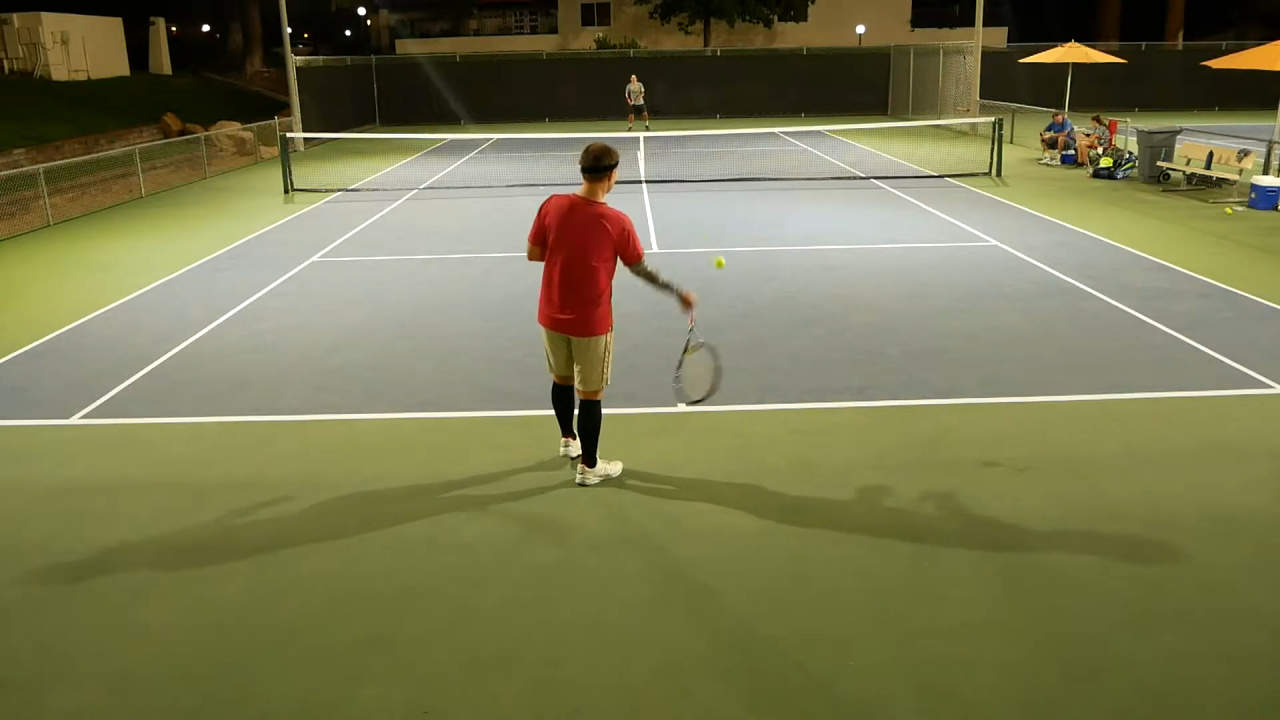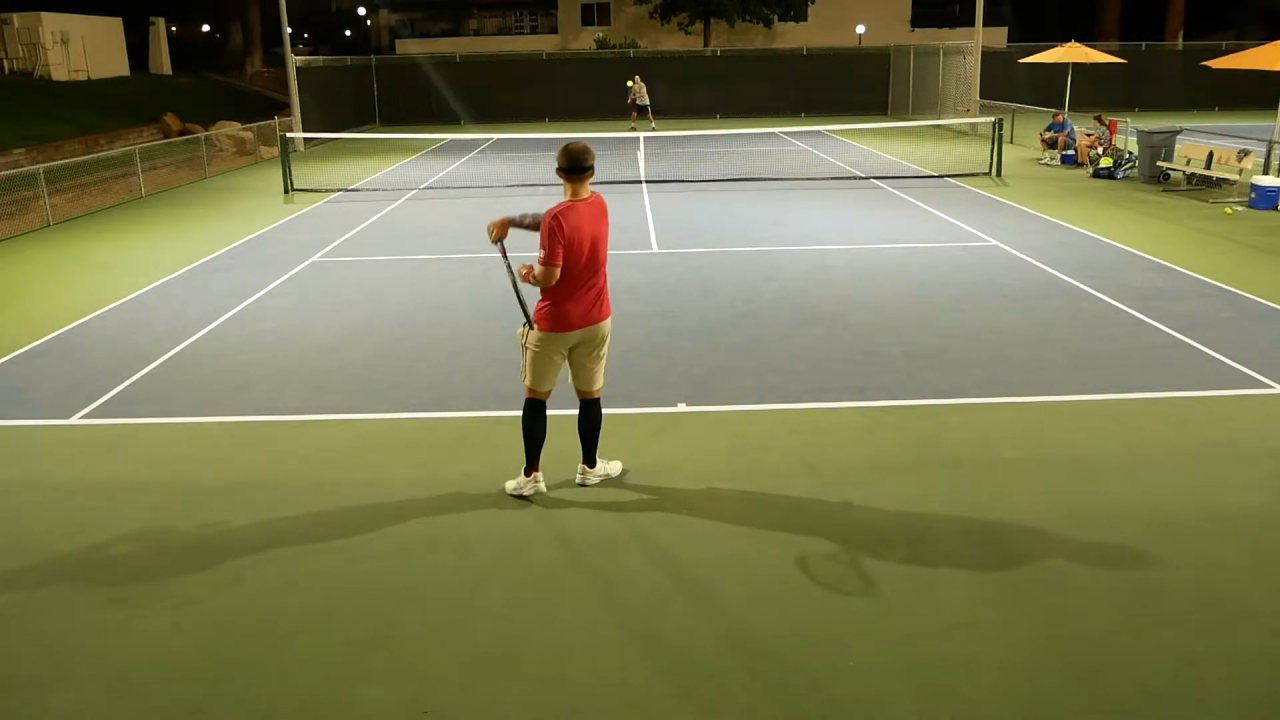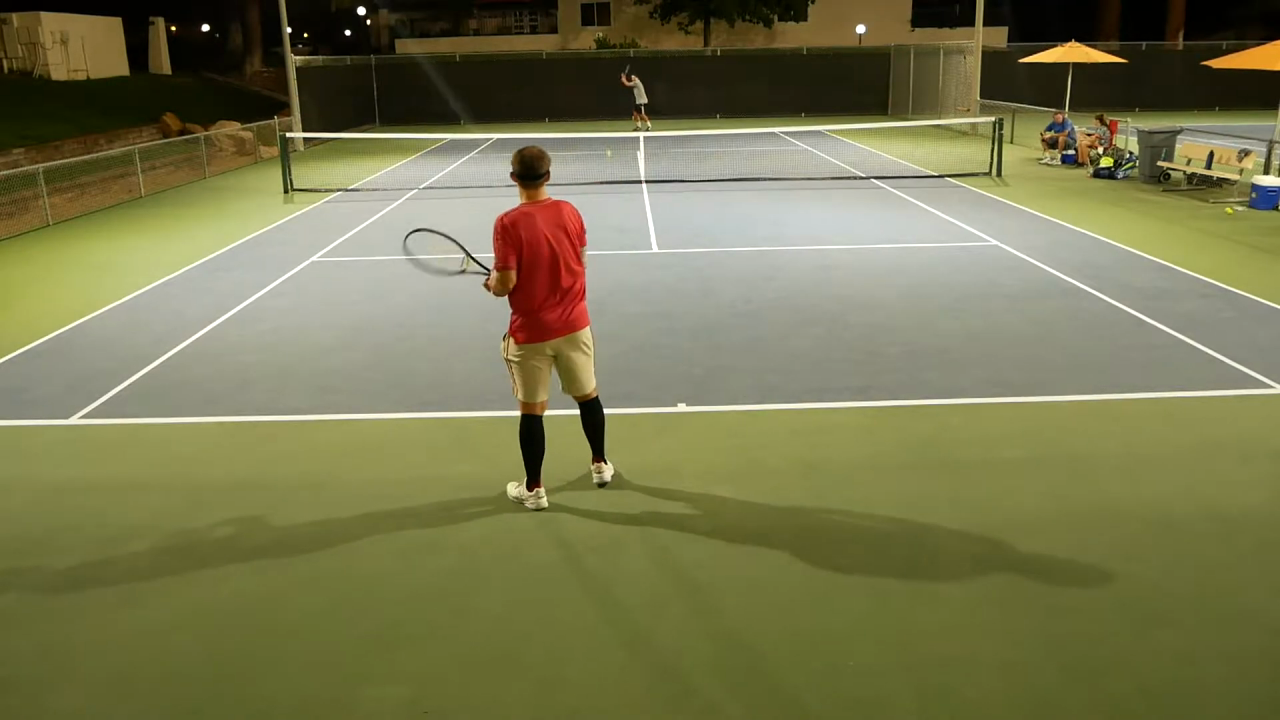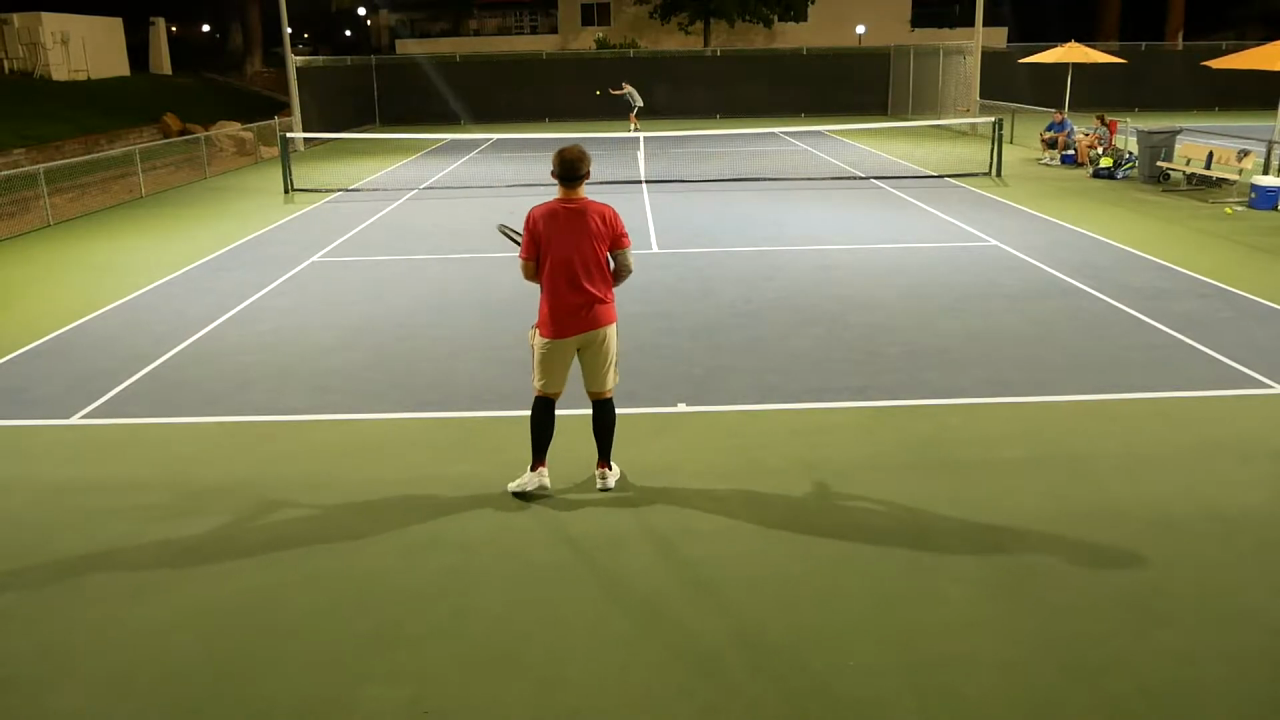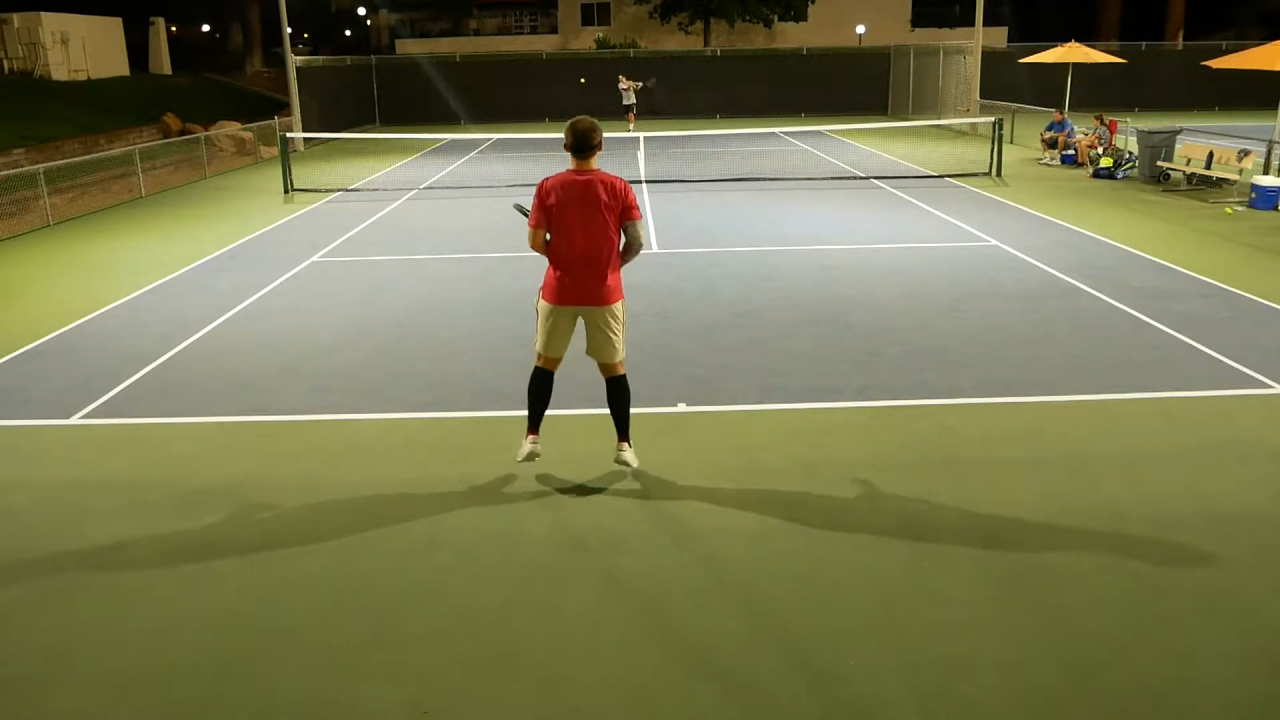
dt=0.5s
person 1, frame 1
left shoulder: (552, 205)
right shoulder: (617, 222)
left elbow: (534, 253)
right elbow: (641, 269)
right wrist: (678, 293)
left hip: (551, 316)
right hip: (593, 322)
left knee: (562, 379)
right knee: (590, 393)
left ankle: (569, 440)
right ankle: (589, 466)
person 1, frame 2
left shoulder: (555, 218)
right shoulder: (599, 204)
left elbow: (549, 278)
left wrist: (529, 275)
right wrist: (510, 220)
left hip: (553, 323)
right hip: (595, 321)
left knee: (536, 397)
right knee: (590, 395)
left ankle: (531, 475)
right ankle: (589, 467)
person 1, frame 3
left shoulder: (508, 223)
right shoulder: (569, 212)
left elbow: (506, 284)
left wrist: (492, 285)
left hip: (530, 332)
right hip: (574, 324)
left knee: (532, 409)
right knee: (588, 395)
left ankle: (534, 488)
right ankle: (600, 464)
person 1, frame 4
left shoulder: (537, 217)
right shoulder: (606, 215)
left elbow: (529, 272)
right elbow: (625, 268)
left hip: (555, 325)
right hip: (599, 321)
left knee: (545, 396)
right knee: (602, 395)
left ankle: (537, 470)
right ankle: (605, 469)
person 1, frame 5
left shoulder: (548, 187)
right shoulder: (619, 188)
left elbow: (535, 242)
right elbow: (636, 242)
left hip: (559, 293)
right hip: (604, 294)
left knee: (545, 364)
right knee: (614, 369)
left ankle: (532, 437)
right ankle: (624, 445)
